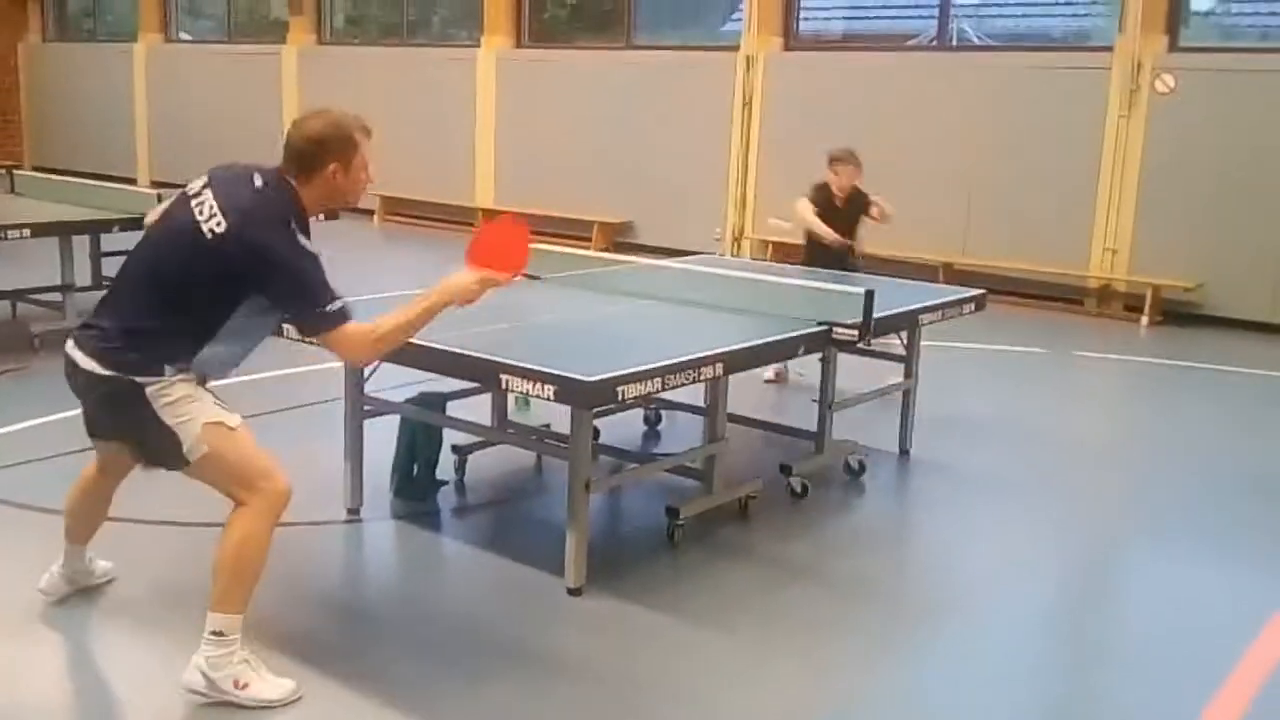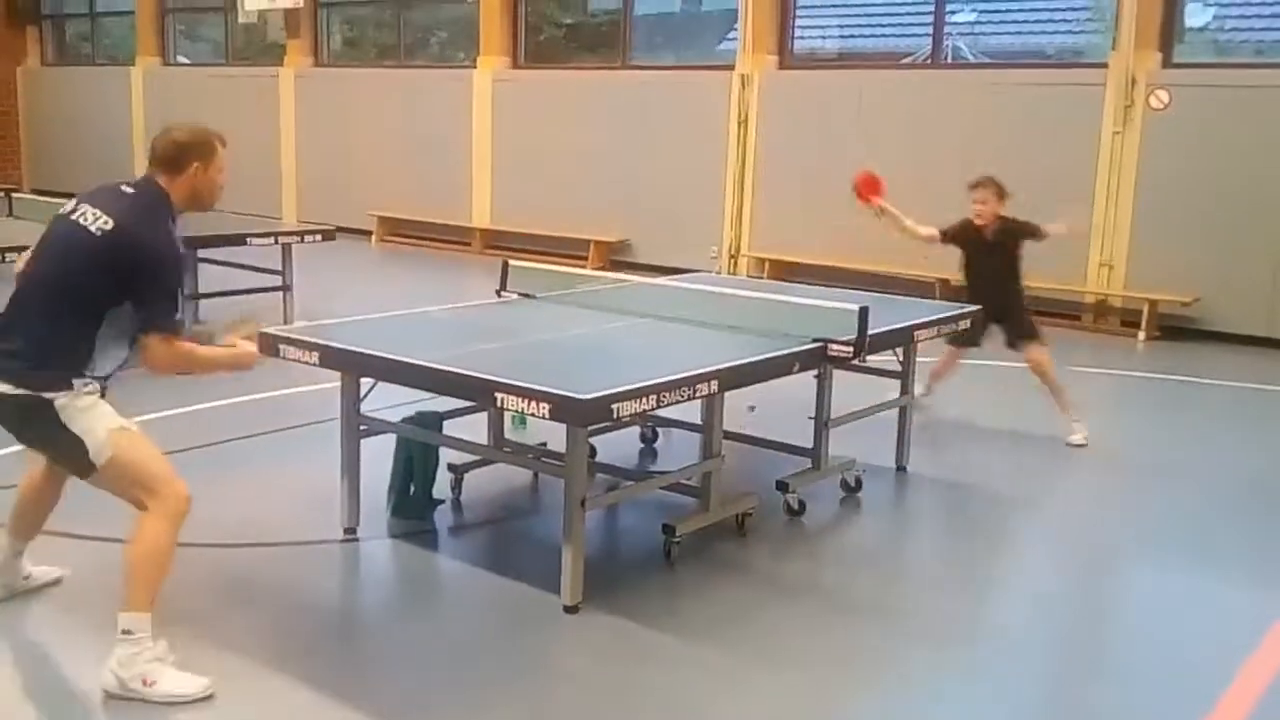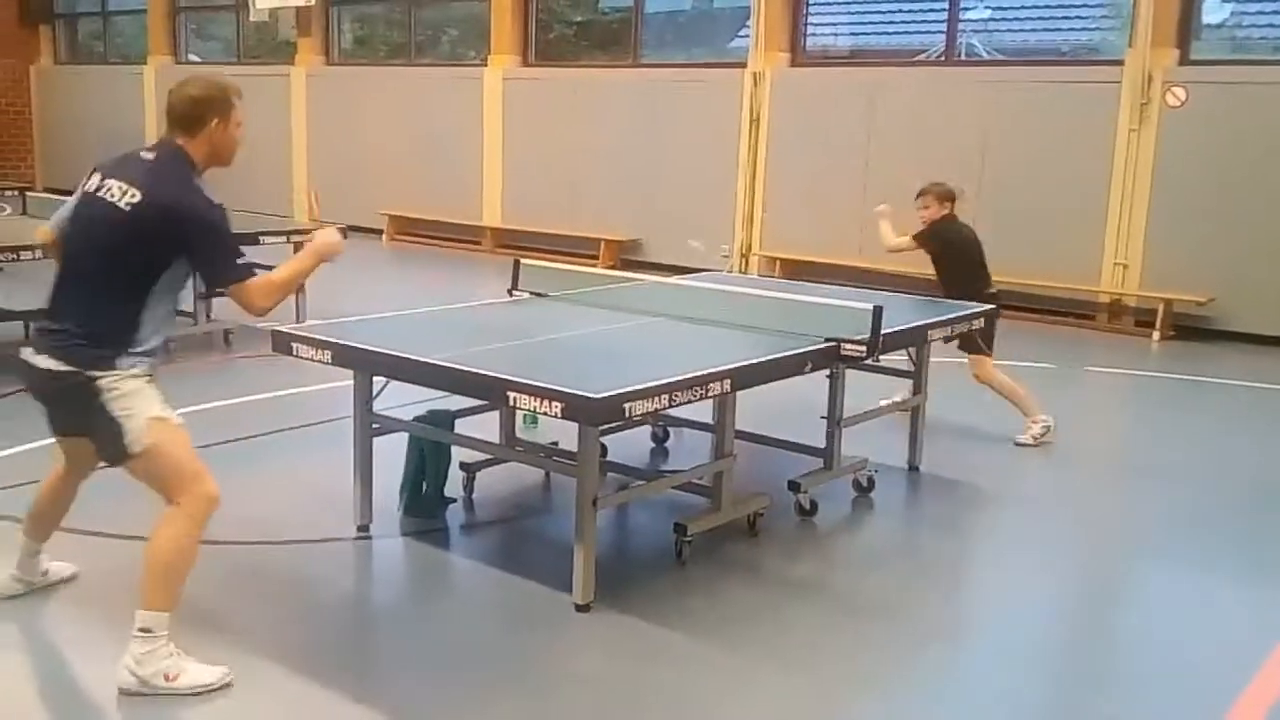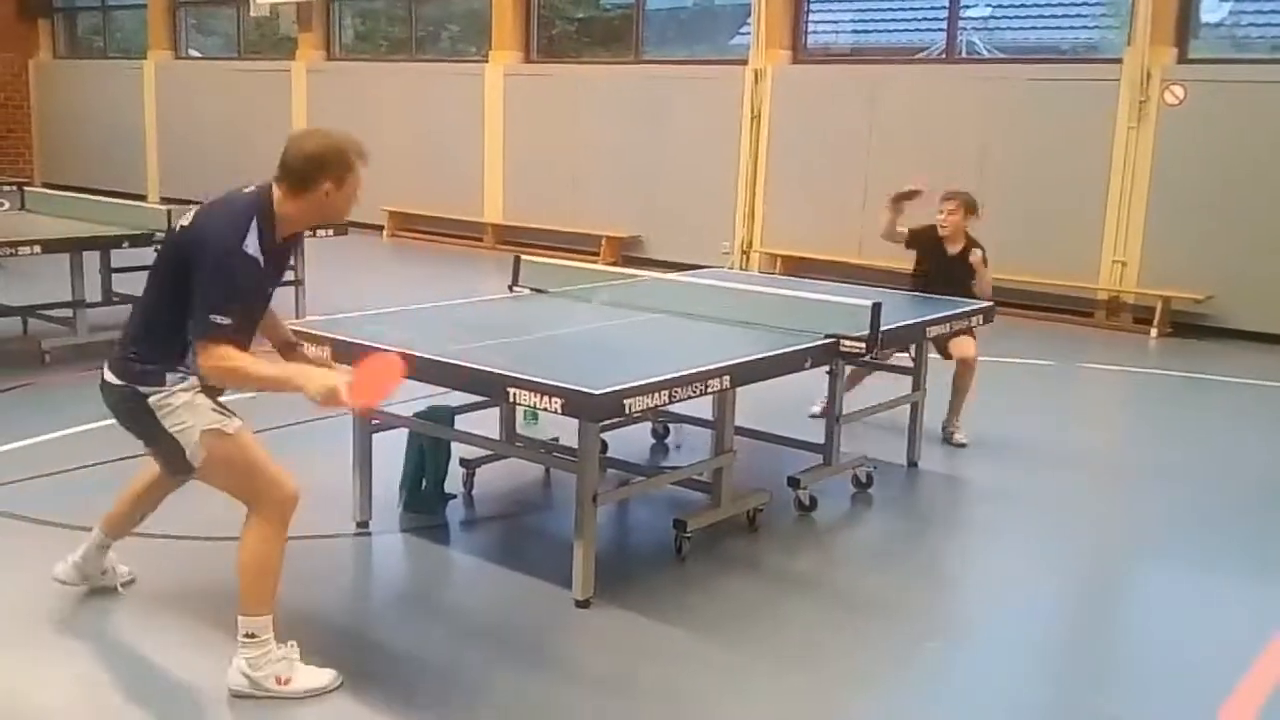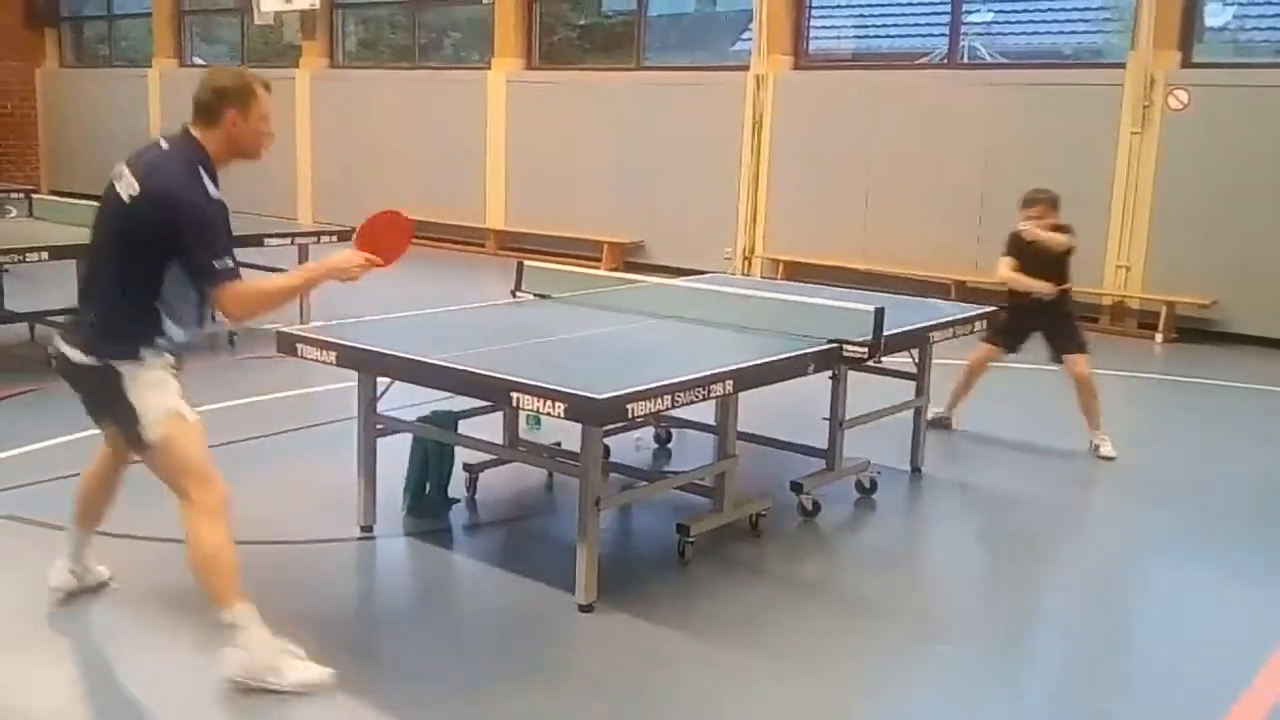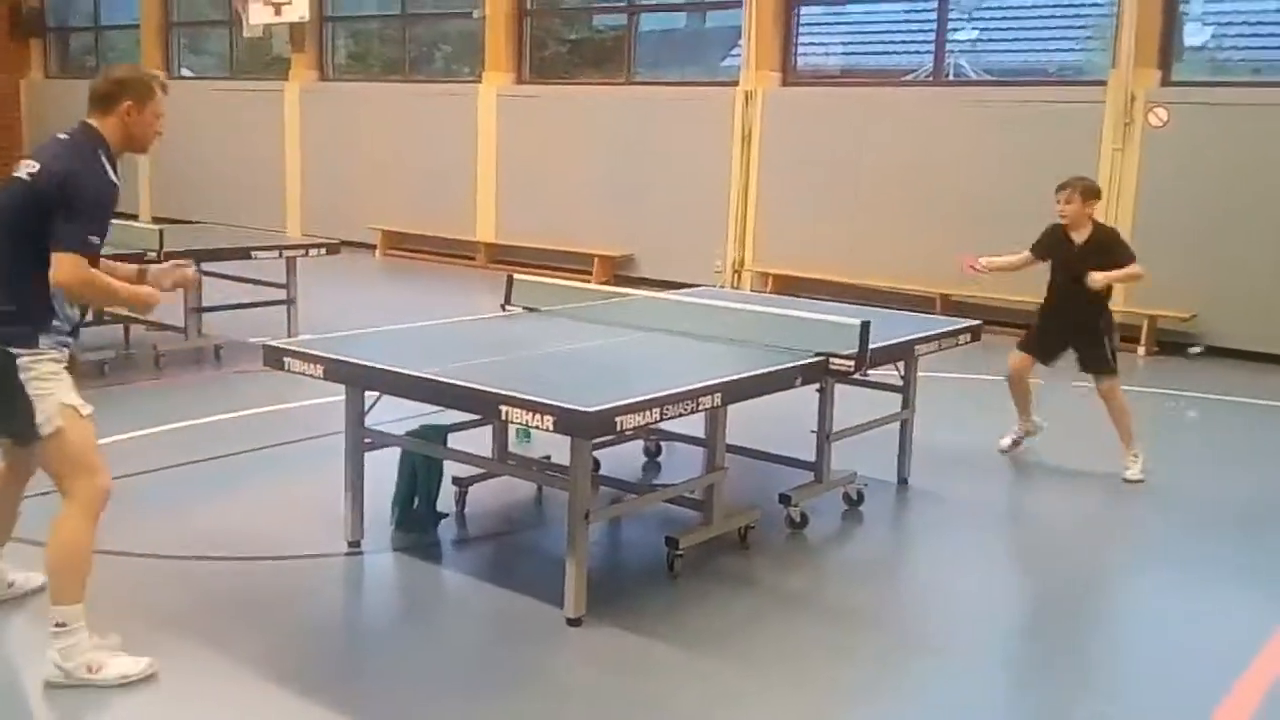
dt=0.5s
person 1, frame 1
left shoulder: (233, 179)
right shoulder: (276, 244)
left elbow: (156, 224)
right elbow: (356, 347)
right wrist: (442, 295)
left hip: (93, 352)
right hip: (138, 376)
left knee: (112, 461)
right knee: (264, 490)
left ankle: (70, 569)
right ankle: (219, 660)
person 1, frame 2
left shoulder: (99, 198)
right shoulder: (156, 242)
right elbow: (160, 356)
right wrist: (234, 356)
right hip: (48, 389)
left knee: (59, 460)
right knee: (167, 497)
right ankle: (133, 658)
person 1, frame 3
left shoulder: (113, 169)
right shoulder: (191, 207)
left elbow: (51, 241)
right elbow: (256, 298)
right wrist: (315, 253)
left hip: (50, 356)
right hip: (102, 372)
left knee: (77, 462)
right knee: (195, 494)
right ankle: (148, 655)
person 1, frame 4
left shoulder: (264, 215)
right shoulder: (232, 244)
right elbow: (215, 362)
left wrist: (291, 345)
right wrist: (306, 378)
left hip: (157, 372)
right hip: (155, 386)
left knee: (175, 468)
right knee: (275, 496)
left ankle: (88, 561)
right ankle: (256, 659)
person 1, frame 5
left shoulder: (151, 157)
right shoulder: (193, 196)
right elbow: (236, 303)
left wrist: (192, 288)
right wrist: (324, 270)
left hip: (87, 347)
right hip: (124, 362)
left knee: (118, 449)
right knee: (204, 494)
left ankle: (75, 564)
right ankle: (251, 647)
person 1, frame 6
left shoulder: (56, 154)
right shoulder: (89, 175)
right elbow: (67, 277)
left wrist: (138, 274)
right wrist: (138, 297)
right knee: (87, 487)
right ankle: (71, 647)
person 2, frame 1
left shoulder: (859, 198)
right shoulder: (819, 192)
left elbow: (884, 218)
right elbow: (801, 209)
left wrist: (882, 206)
right wrist: (824, 231)
left hip: (846, 264)
right hip: (816, 265)
right ankle: (781, 362)
person 2, frame 2
left shoulder: (1013, 227)
right shoulder: (965, 229)
left elbow: (1047, 232)
right elbow: (922, 234)
left wrist: (1067, 231)
right wrist: (890, 212)
left hip: (1011, 304)
right hip: (976, 304)
left knee: (1039, 361)
right knee: (946, 362)
left ankle: (1072, 419)
right ankle: (926, 389)
person 2, frame 3
left shoulder: (938, 230)
right shoulder: (959, 230)
left elbow: (892, 245)
left wrist: (884, 219)
left hip: (977, 305)
right hip: (961, 303)
left knee: (982, 371)
left ankle: (1039, 420)
person 2, frame 4
left shoulder: (975, 251)
right shoulder: (926, 236)
left elbow: (984, 295)
right elbow: (888, 235)
left wrist: (980, 268)
right wrist: (893, 209)
left knee: (968, 355)
left ankle: (952, 422)
person 2, frame 5
left shoulder: (1062, 233)
right shoulder: (1016, 238)
left elbow: (1063, 245)
right elbow: (1003, 273)
left wrist: (1039, 236)
right wrist: (1035, 286)
left hip: (1058, 312)
right hip: (1021, 309)
left knee: (1081, 373)
right knee: (977, 361)
left ankle: (1097, 435)
right ankle: (946, 412)
person 2, frame 6
left shoulder: (1107, 237)
right shoulder: (1053, 234)
left elbow: (1137, 271)
right elbow: (1026, 259)
left wrist: (1109, 276)
right wrist: (991, 263)
left hip: (1092, 323)
right hip: (1052, 317)
left knee: (1109, 389)
right knee: (1015, 369)
left ankle: (1133, 454)
right ankle: (1026, 424)
